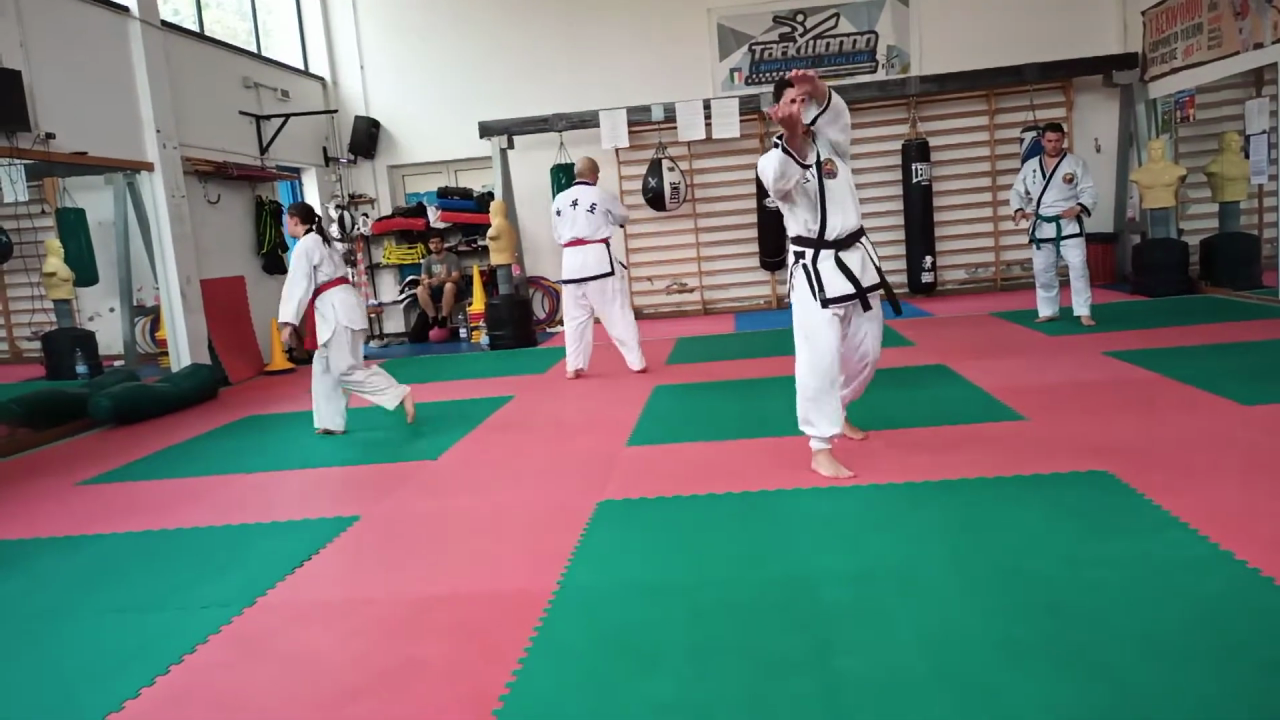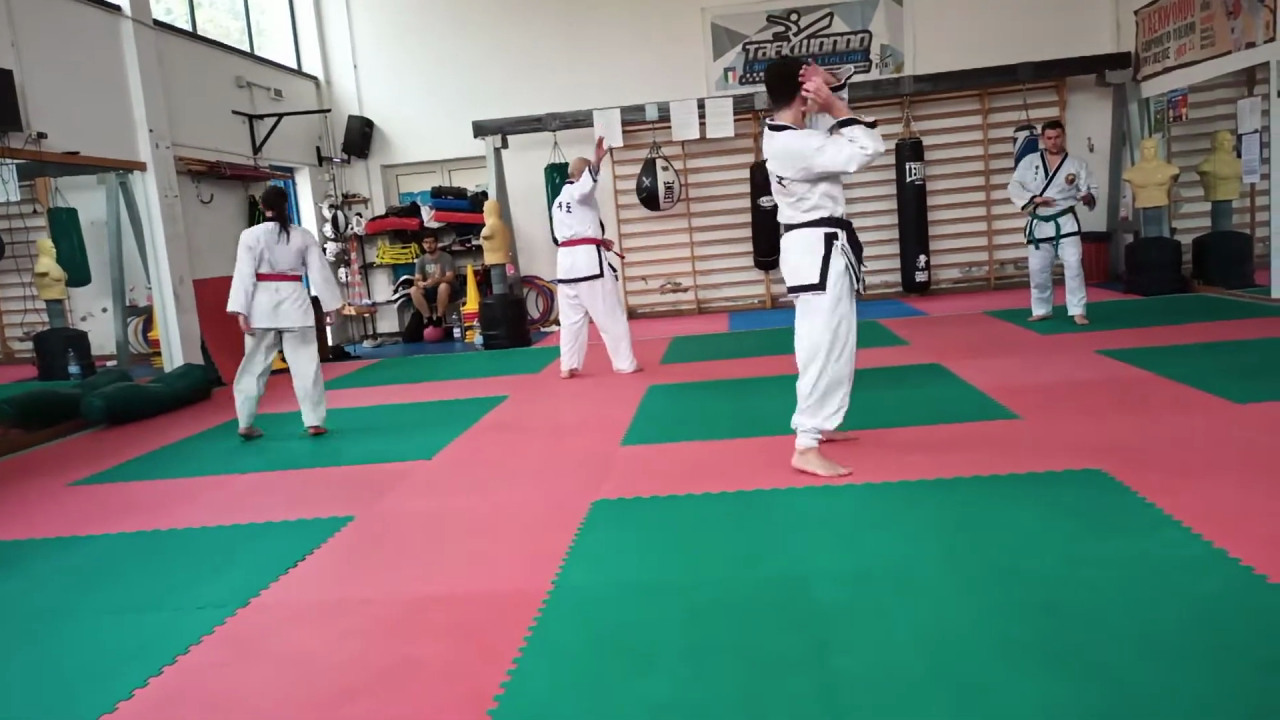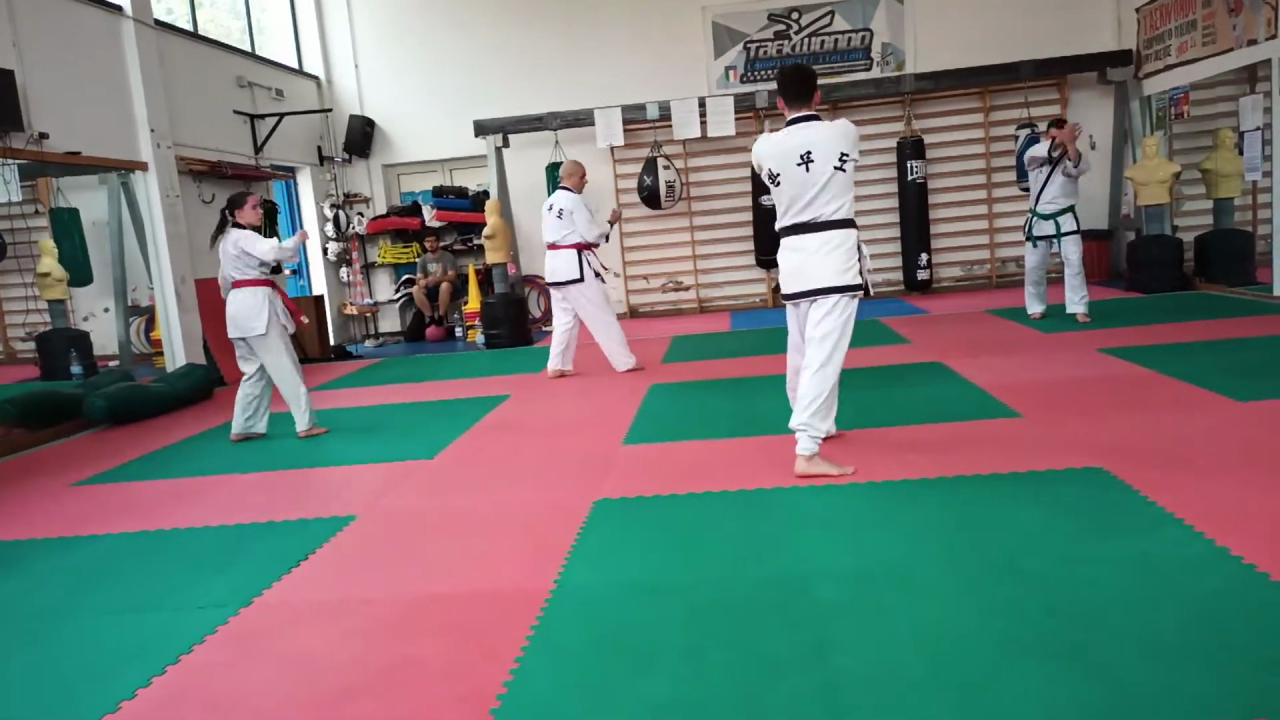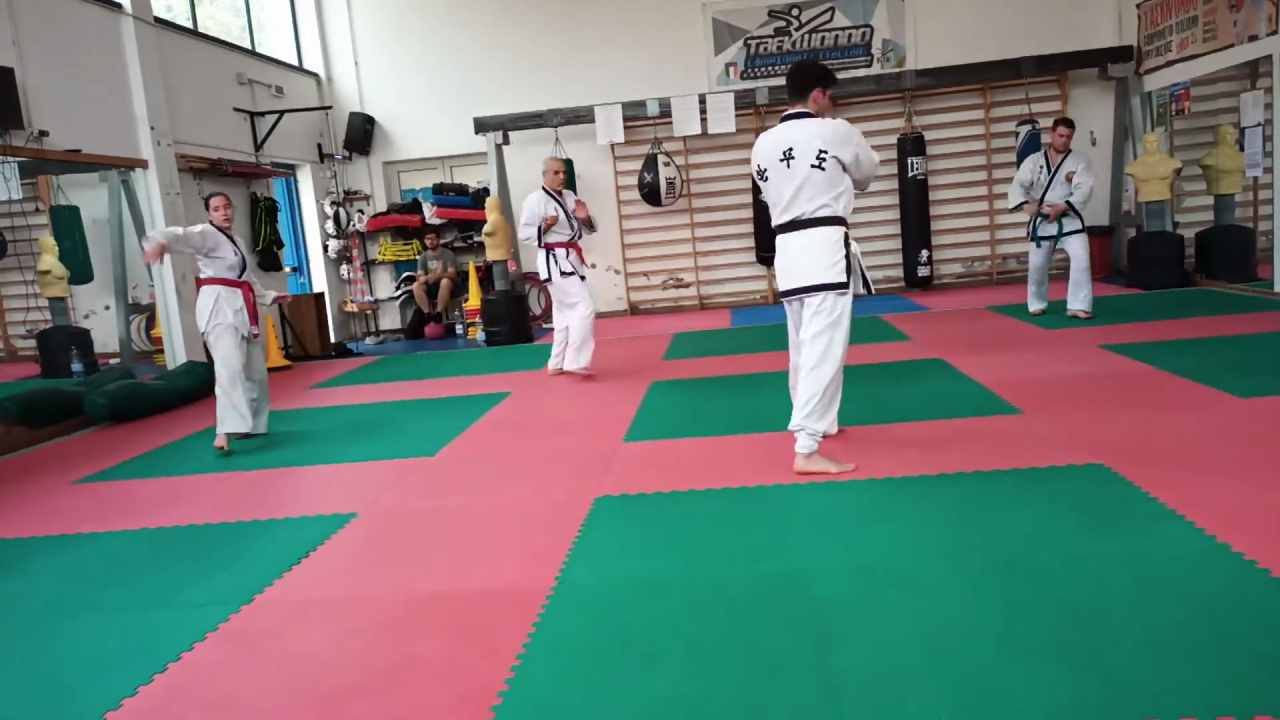
dt=0.4s
person 1, frame 1
left shoulder: (830, 137)
right shoulder: (771, 161)
left elbow: (831, 107)
right elbow: (783, 181)
left wrist: (818, 89)
right wrist: (792, 134)
left hip: (854, 257)
right hip: (813, 267)
left knee: (865, 349)
right knee: (819, 355)
left ankle: (834, 416)
right ankle: (821, 449)
person 1, frame 2
left shoulder: (775, 135)
right shoulder: (800, 144)
right elbow: (865, 148)
left wrist: (823, 88)
right wrist: (834, 108)
left hip: (806, 249)
right hip: (820, 250)
left knee: (831, 344)
right knee: (824, 348)
left ankle: (818, 424)
right ankle: (806, 448)
person 1, frame 3
left shoulder: (765, 146)
right shoulder: (844, 132)
left wrist: (784, 125)
left hip: (794, 253)
right hip: (835, 249)
left knee: (803, 348)
right knee: (826, 352)
left ankle: (812, 424)
right ankle: (807, 452)
person 1, frame 4
left shoulder: (763, 143)
right shoulder: (835, 130)
right elbow: (867, 169)
left hip: (789, 248)
right hip: (824, 247)
left knee: (806, 344)
right knee: (824, 349)
left ankle: (813, 422)
right ankle: (807, 450)
person 2, frame 1
left shoulder: (304, 246)
right shoulder: (325, 243)
left elbow: (298, 286)
left wrist: (288, 323)
left hip: (335, 309)
right hip: (344, 307)
left knee: (345, 368)
right knee: (324, 368)
left ankle: (399, 394)
right ankle: (332, 422)
person 2, frame 2
left shoulder: (251, 235)
right shoulder: (304, 236)
left elbow: (244, 275)
right elbow: (320, 272)
left wrist: (240, 311)
right wrist: (331, 304)
left hip: (261, 303)
right hip: (294, 301)
left knee: (254, 366)
right knee: (305, 364)
left ankle: (247, 423)
right ankle: (313, 421)
person 2, frame 3
left shoulder: (228, 238)
right shoulder: (245, 237)
left elbow: (226, 280)
right elbow: (271, 251)
left wrist: (231, 297)
right wrist: (297, 240)
left hip: (240, 308)
right hip: (256, 307)
left knee: (255, 372)
right knee: (285, 368)
left ankle: (243, 428)
right ankle: (306, 424)
person 2, frame 4
left shoulder: (235, 242)
right shoulder: (207, 234)
right elbow: (179, 237)
left wrist: (269, 296)
right wrist: (159, 242)
left hip: (240, 309)
right hip: (218, 308)
left knee: (255, 371)
right knee: (230, 369)
left ankle: (247, 423)
right ankle: (225, 430)
person 3, frame 1
left shoulder: (559, 200)
right shoulder: (600, 194)
left elbow: (558, 236)
right elbow: (622, 216)
right wrist: (609, 223)
left hip: (572, 261)
right hip: (599, 259)
left knee: (576, 318)
right knee: (618, 313)
left ankle: (574, 367)
right ankle: (635, 361)
person 3, frame 2
left shoulder: (559, 201)
right shoulder: (580, 190)
right elbow: (584, 188)
left wrist: (597, 241)
right wrist: (596, 164)
left hip: (566, 260)
right hip: (589, 259)
left knee: (571, 317)
right knee: (611, 314)
left ankle: (568, 366)
right ankle: (625, 363)
person 3, frame 3
left shoulder: (550, 201)
right shoulder: (575, 201)
right elbow: (591, 235)
left wrist: (587, 241)
right wrist: (611, 222)
left hip: (556, 262)
right hip: (574, 264)
left knee: (564, 317)
right knee: (600, 315)
left ankle: (557, 365)
right ankle: (624, 362)
person 3, frame 4
left shoulder: (568, 196)
right shoulder: (536, 199)
left elbow: (587, 228)
right elbow: (524, 232)
left wrist: (585, 218)
right wrist: (544, 226)
left hip: (569, 259)
right hip: (555, 261)
left knee: (566, 314)
right knee: (583, 309)
left ankle: (558, 363)
right ankle: (575, 361)
person 4, frame 1
left shoulder: (1076, 163)
right shoulder: (1030, 166)
left elbow: (1089, 192)
right elbow: (1017, 192)
left wrist: (1078, 208)
right wrist: (1019, 210)
left hip: (1069, 225)
right hip: (1041, 227)
left knee: (1078, 267)
right knee: (1043, 271)
left ankle: (1084, 312)
right ankle: (1048, 311)
person 4, frame 2
left shoulder: (1077, 164)
right shoulder: (1029, 161)
left elbow: (1085, 192)
right elbow: (1015, 186)
left wrist: (1089, 198)
right wrist: (1033, 199)
left hip: (1065, 223)
right hip: (1038, 224)
left knee: (1073, 266)
right knee: (1038, 270)
left ankle: (1077, 311)
right ankle: (1042, 310)
person 4, frame 3
left shoulder: (1075, 158)
right shoulder: (1038, 156)
left elbow: (1078, 167)
right elbow: (1035, 153)
left wrist: (1070, 146)
right wrist: (1058, 144)
left hip: (1065, 221)
right hip: (1038, 221)
left knee: (1074, 264)
right knee: (1034, 267)
left ankle: (1079, 309)
right ankle: (1037, 308)
person 4, frame 4
left shoulder: (1079, 161)
right shoulder: (1034, 161)
left elbow: (1084, 188)
right elbow: (1017, 185)
left wrist: (1064, 207)
right wrist: (1024, 204)
left hip: (1069, 221)
right hip: (1041, 223)
left knee: (1081, 261)
right knee: (1037, 267)
left ankle: (1079, 306)
right ankle: (1037, 303)
